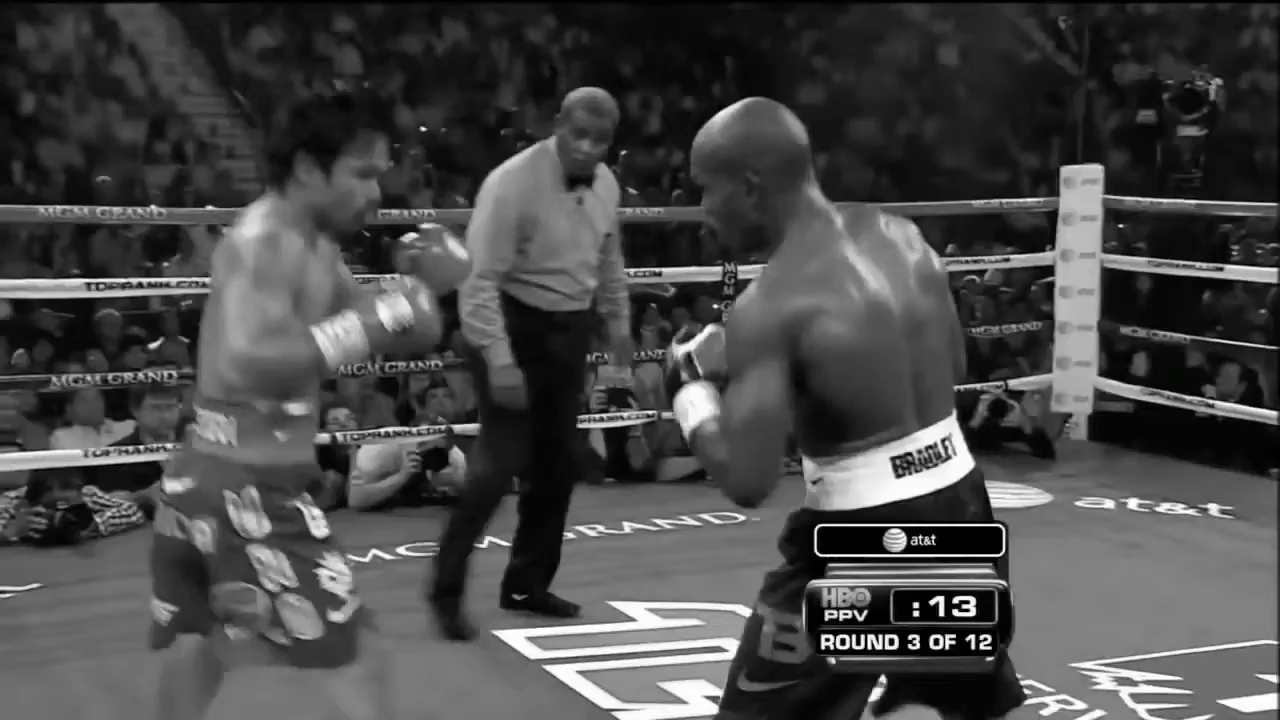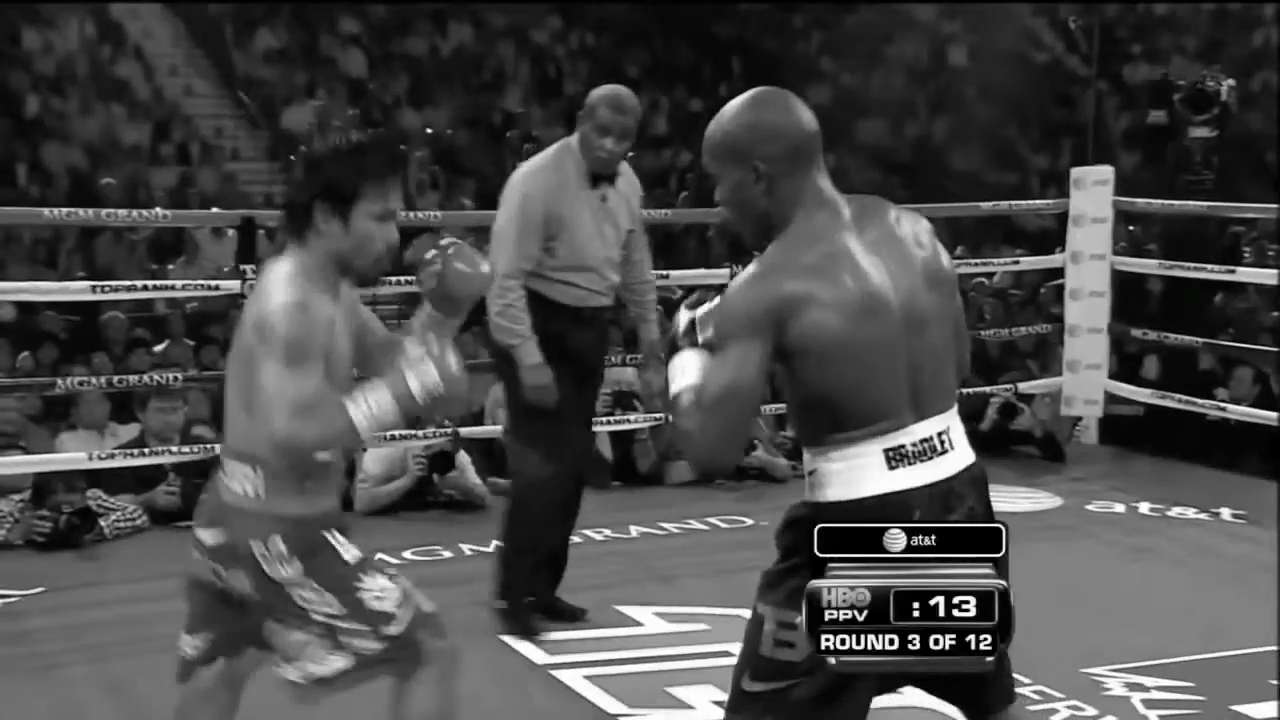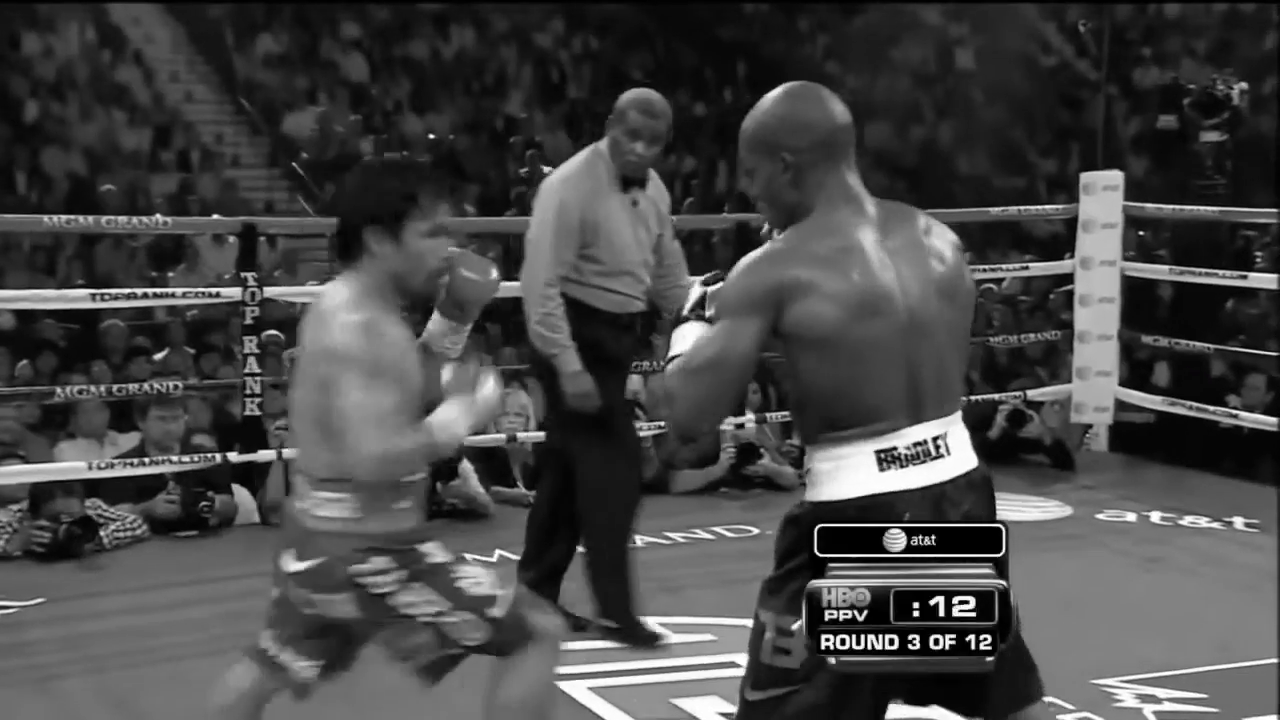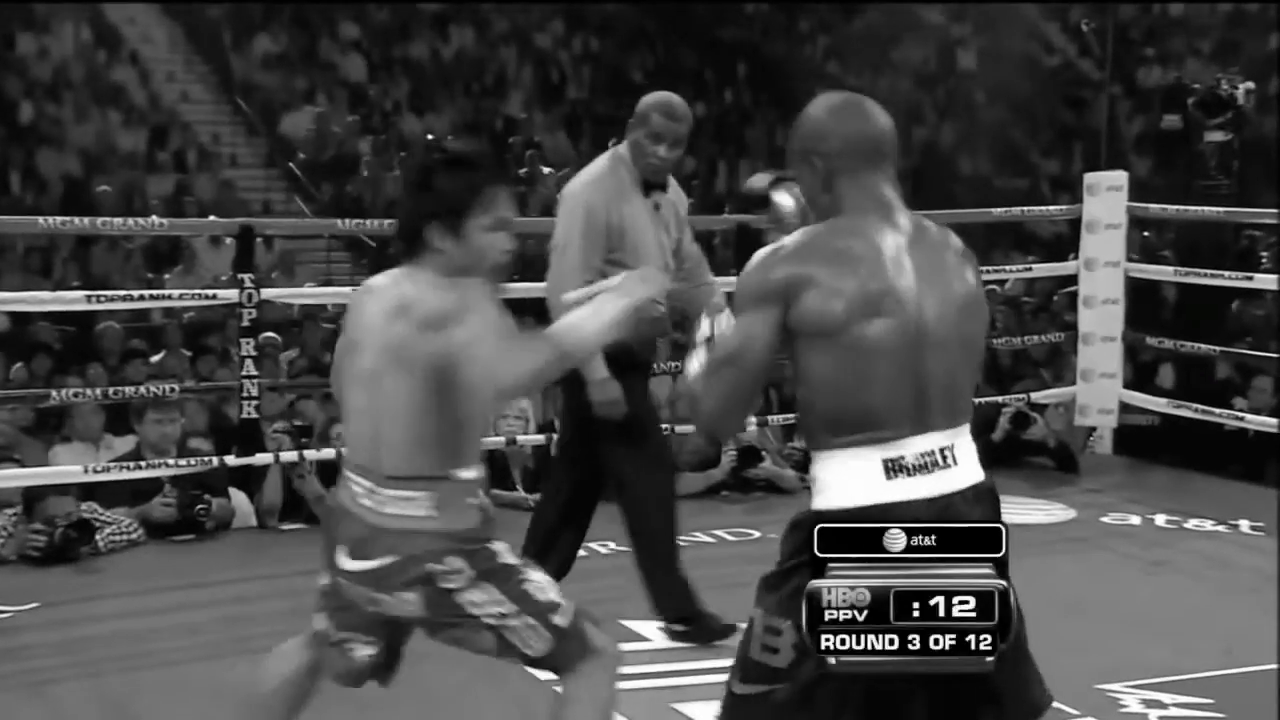
dt=0.7s
person 1, frame 1
left shoulder: (770, 306)
right shoulder: (902, 237)
left elbow: (747, 481)
left wrist: (693, 382)
left hip: (864, 532)
right hip: (958, 501)
person 1, frame 2
left shoulder: (767, 289)
right shoulder: (913, 231)
left elbow: (711, 452)
left wrist: (690, 349)
left hip: (860, 524)
right hip: (957, 496)
person 1, frame 3
left shoulder: (774, 272)
right shoulder: (938, 240)
left elbow: (689, 417)
left wrist: (695, 319)
left hip: (857, 521)
right hip: (959, 497)
person 1, frame 4
left shoulder: (788, 268)
right shoulder: (957, 258)
left elbow: (718, 417)
left wrist: (709, 349)
left hip: (860, 528)
right hip: (963, 510)
person 2, frame 1
left shoulder: (315, 245)
right shoulder: (263, 241)
left elbow: (358, 324)
right elbow: (249, 360)
left wrist: (419, 289)
right wrist: (375, 321)
left hip: (208, 476)
right hip: (248, 488)
left knee: (203, 637)
right knee: (356, 655)
person 2, frame 2
left shoulder: (329, 288)
right shoulder: (293, 303)
left elbow: (388, 362)
right elbow: (290, 436)
left wrist: (445, 309)
right wrist: (412, 386)
left hip: (236, 517)
right hip: (279, 532)
left knee: (224, 662)
right knee: (429, 653)
person 2, frame 3
left shoulder: (349, 304)
right shoulder: (358, 327)
left elbow: (414, 385)
right elbow: (377, 461)
left wrist: (454, 315)
right wrist: (469, 407)
left hip: (318, 538)
right hip: (364, 550)
left knee: (271, 664)
right knee: (537, 634)
person 2, frame 4
left shoulder: (370, 295)
right shoulder: (456, 301)
right elbow: (507, 375)
right wrist: (617, 301)
left hip: (356, 525)
right hip: (432, 547)
left knee: (321, 648)
right knee: (592, 658)
person 3, frame 1
left shoulder: (606, 185)
right shoulder: (513, 183)
left elbow: (609, 266)
right elbow: (479, 278)
left wrist: (620, 329)
right wrist: (499, 361)
left hip: (570, 329)
right hip: (516, 326)
left knee: (559, 463)
right knee: (501, 461)
left ankle: (526, 584)
right ankle: (446, 590)
person 3, frame 2
left shoulder: (628, 184)
right shoulder: (537, 180)
left elbow: (635, 267)
right elbow: (505, 277)
left wrist: (650, 338)
right wrist: (528, 359)
left hip: (591, 328)
right hip: (540, 324)
left knee: (574, 463)
right knee: (546, 462)
left ankle: (539, 587)
right ankle: (513, 592)
person 3, frame 3
left shoulder: (654, 189)
right shoulder: (570, 186)
left elbow: (668, 273)
right elbow: (541, 283)
right wrist: (567, 366)
left hip: (619, 333)
right hip: (578, 334)
left knee: (575, 466)
right knee: (613, 465)
left ankle: (537, 592)
right ankle: (613, 609)
person 3, frame 4
left shoulder: (669, 193)
right shoulder: (592, 192)
left elbow: (689, 274)
right elbow: (566, 292)
right wrist: (596, 376)
left hip: (632, 343)
right hip: (601, 345)
left knee: (580, 474)
right knee: (647, 471)
right ankle: (678, 609)
